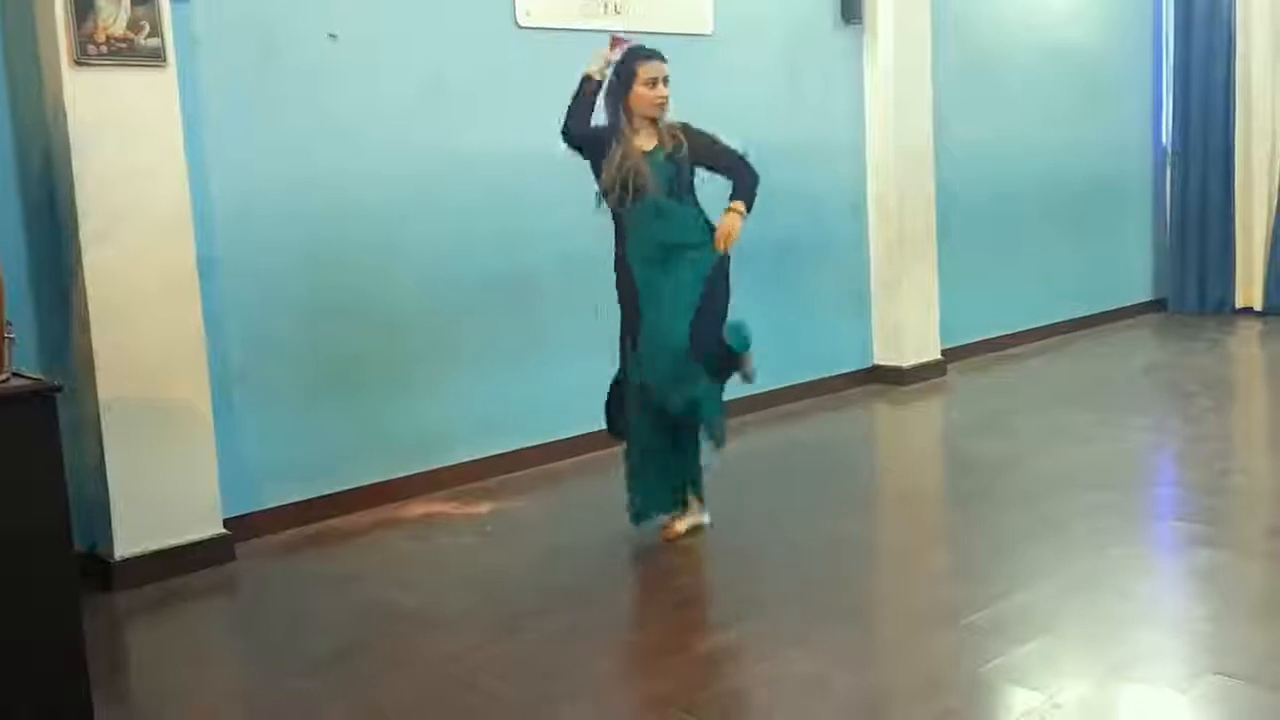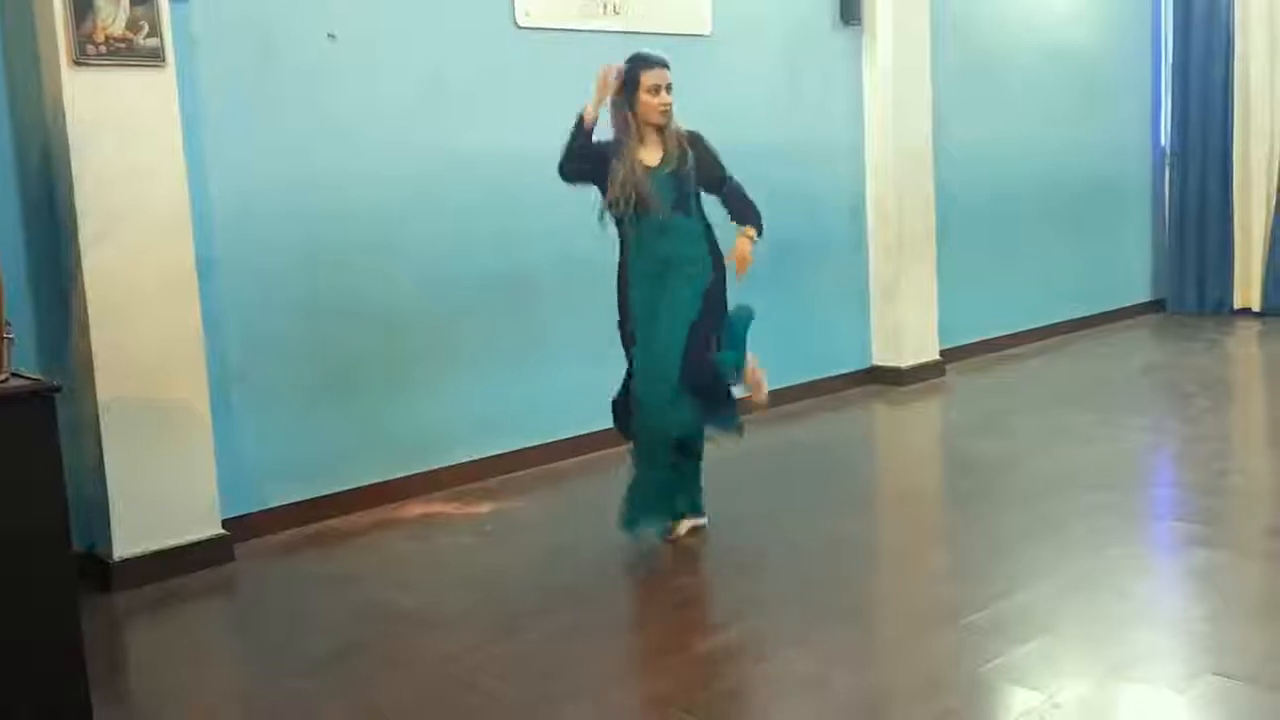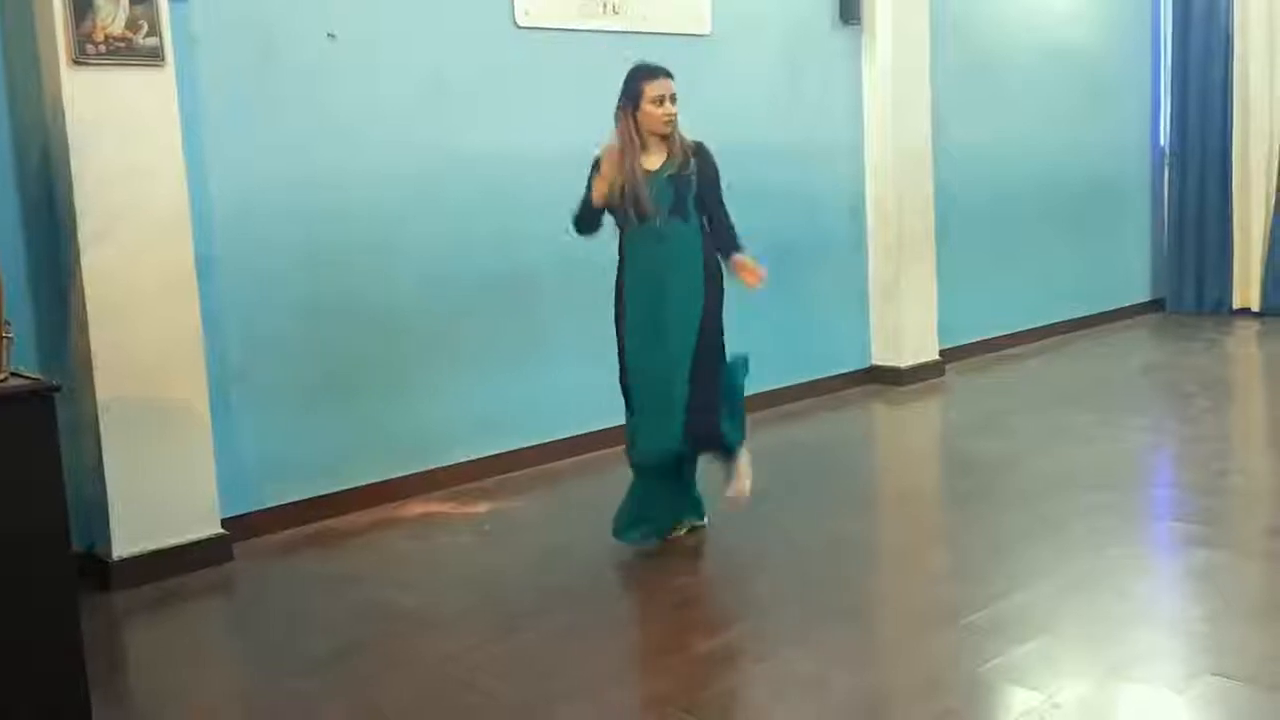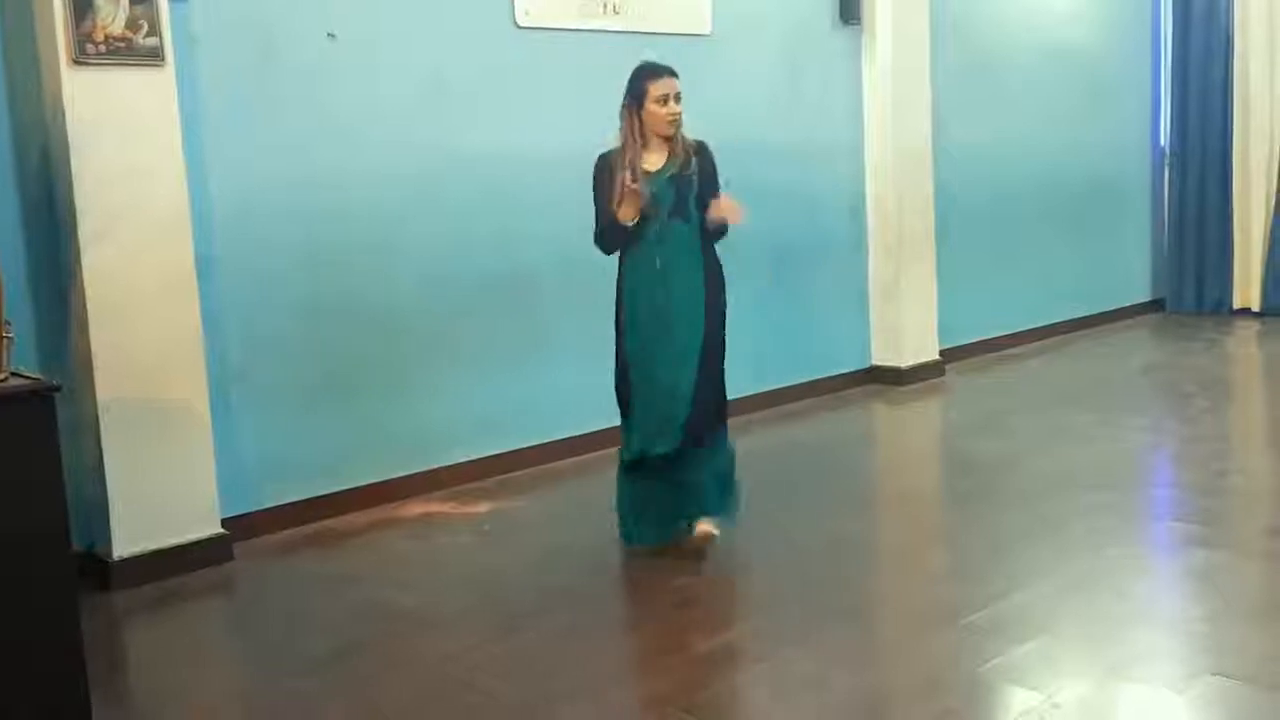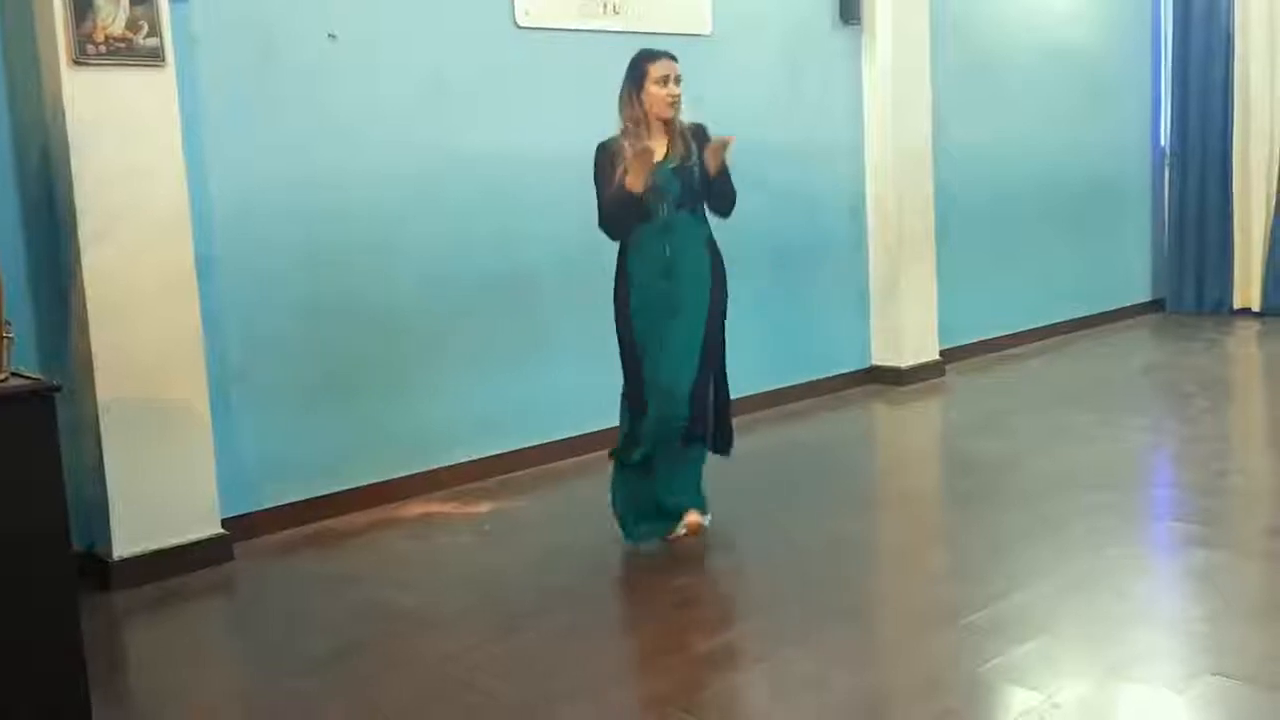
dt=0.1s
person 1, frame 1
left shoulder: (684, 137)
right shoulder: (605, 144)
left elbow: (743, 170)
right elbow: (571, 130)
left wrist: (736, 208)
right wrist: (595, 73)
left hip: (694, 258)
right hip: (641, 272)
left knee: (676, 348)
right knee: (652, 376)
left ankle: (729, 344)
right ankle: (684, 501)
person 1, frame 2
left shoulder: (691, 147)
right shoulder: (609, 158)
left elbow: (733, 195)
right elbow: (570, 168)
left wrist: (747, 231)
right wrist: (593, 107)
left hip: (694, 272)
right hip: (643, 283)
left knee: (675, 373)
right knee: (655, 389)
left ankle: (734, 357)
right ankle: (682, 506)
person 1, frame 3
left shoulder: (695, 156)
right shoulder: (612, 163)
left elbow: (716, 221)
right elbow: (584, 224)
left wrist: (736, 256)
right wrist: (603, 185)
left hip: (691, 284)
right hip: (639, 293)
left knee: (687, 389)
right knee: (650, 397)
left ankle: (733, 444)
right ankle: (672, 510)
person 1, frame 4
left shoulder: (696, 156)
right shoulder: (613, 165)
left elbow: (711, 230)
right elbow: (606, 241)
left wrist: (720, 215)
right wrist: (625, 213)
left hip: (694, 287)
right hip: (641, 294)
left knee: (688, 394)
right knee: (647, 398)
left ankle: (705, 506)
right ankle: (668, 514)
person 1, frame 5
left shoulder: (696, 138)
right shoulder: (613, 152)
left elbow: (723, 206)
right elbow: (611, 225)
left wrist: (717, 166)
right wrist: (634, 180)
left hip: (696, 278)
right hip: (643, 285)
left knee: (686, 387)
right knee: (648, 391)
left ankle: (686, 501)
right ankle: (662, 506)
